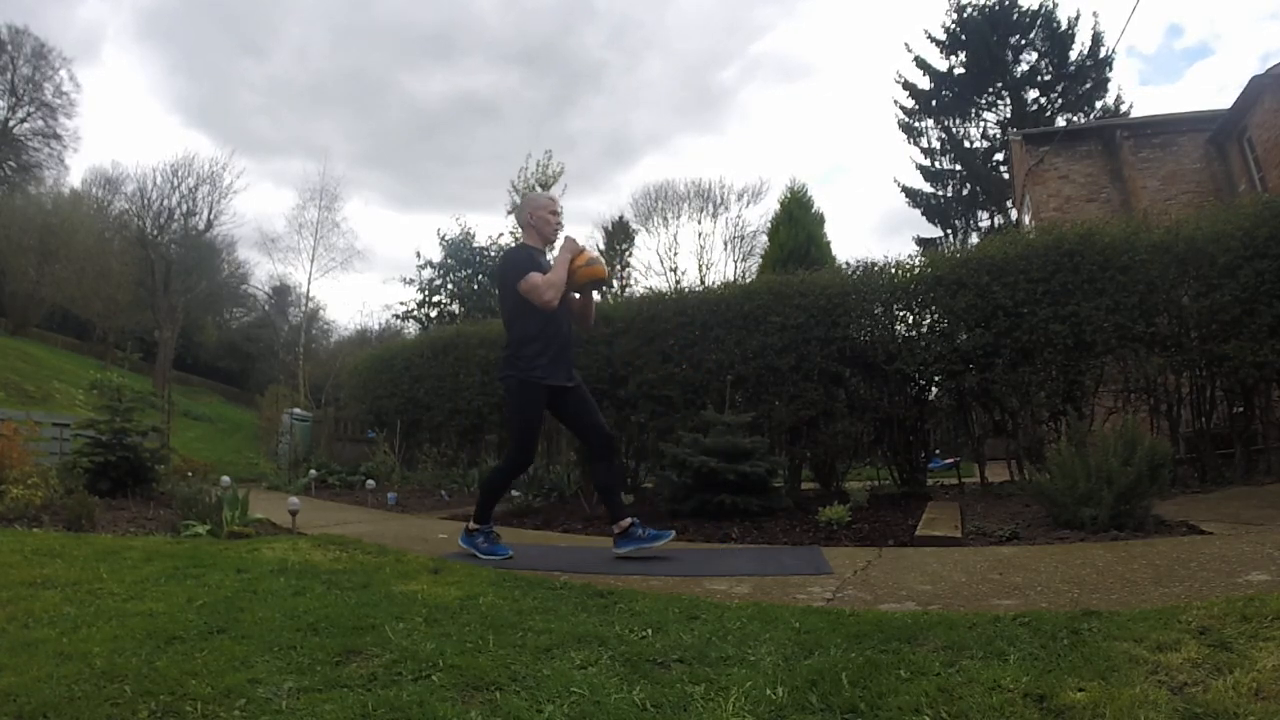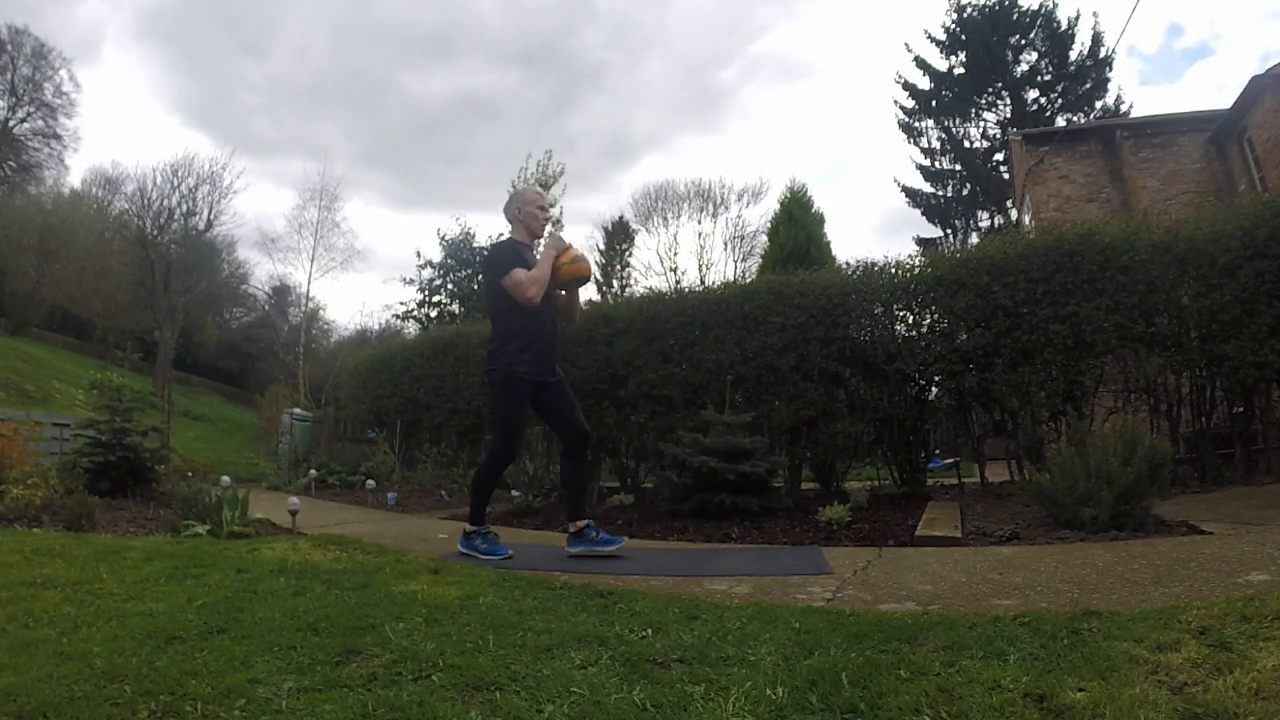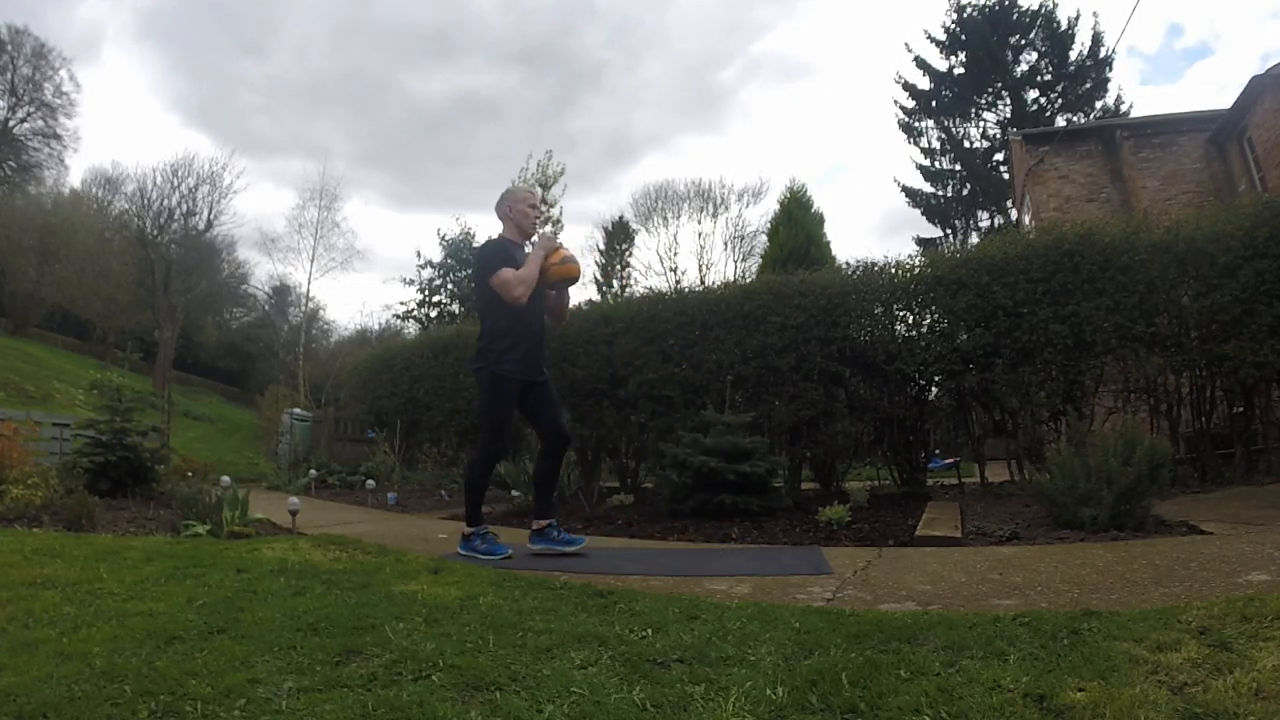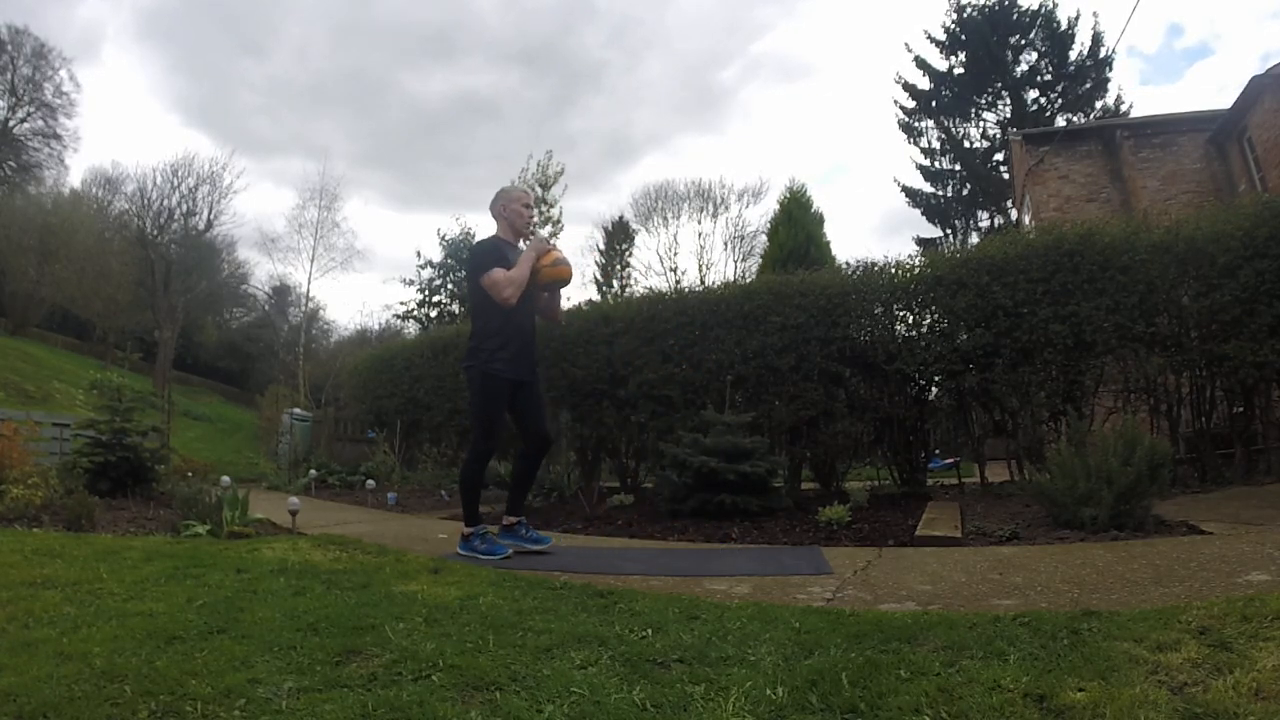
dt=0.1s
person 1, frame 1
left shoulder: (550, 264)
right shoulder: (515, 259)
left elbow: (584, 318)
right elbow: (547, 297)
right wrist: (565, 256)
left hip: (562, 374)
right hip: (528, 375)
left knee: (601, 439)
right knee: (519, 457)
left ankle: (625, 528)
right ankle: (475, 530)
person 1, frame 2
left shoulder: (537, 259)
right shoulder: (501, 254)
left elbow: (569, 315)
right elbow: (530, 294)
right wrist: (550, 252)
left hip: (545, 370)
right hip: (512, 370)
left knee: (578, 436)
right knee: (503, 452)
left ankle: (580, 530)
right ankle: (473, 532)
person 1, frame 3
left shoulder: (532, 259)
right shoulder: (493, 252)
left elbow: (560, 313)
right elbow: (517, 292)
right wrist: (539, 253)
left hip: (532, 369)
right hip: (499, 368)
left knee: (558, 438)
right knee: (492, 448)
left ankle: (542, 526)
right ankle: (472, 534)
person 1, frame 4
left shoulder: (523, 258)
right shoulder: (484, 251)
left elbow: (552, 314)
right elbow: (506, 293)
right wrist: (531, 254)
left hip: (522, 368)
right hip: (490, 366)
left knee: (539, 440)
right knee: (484, 447)
left ankle: (510, 524)
right ankle: (471, 533)
